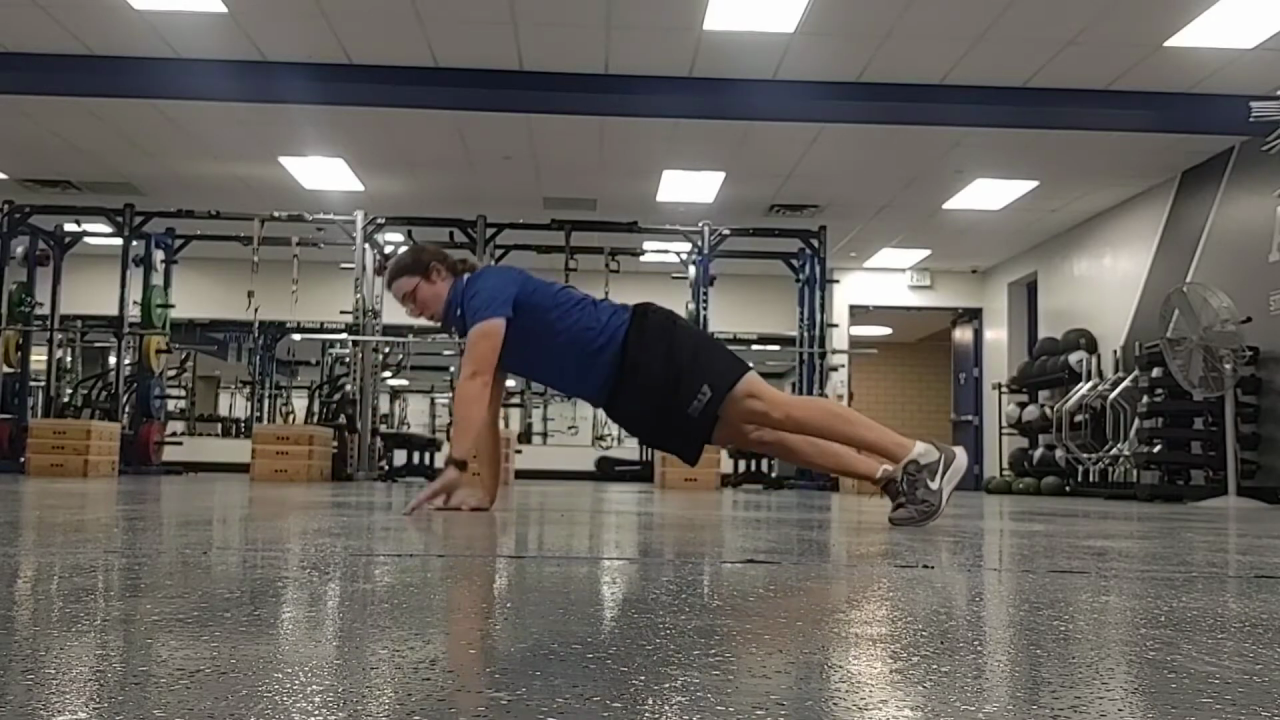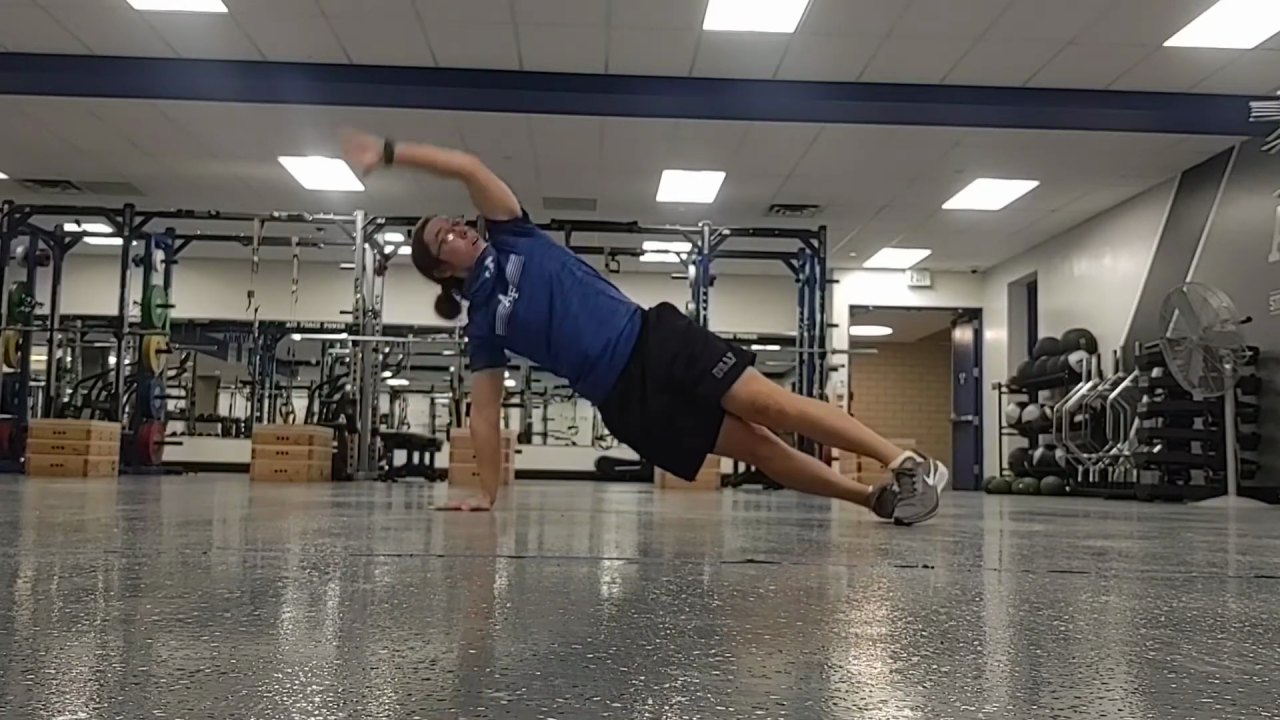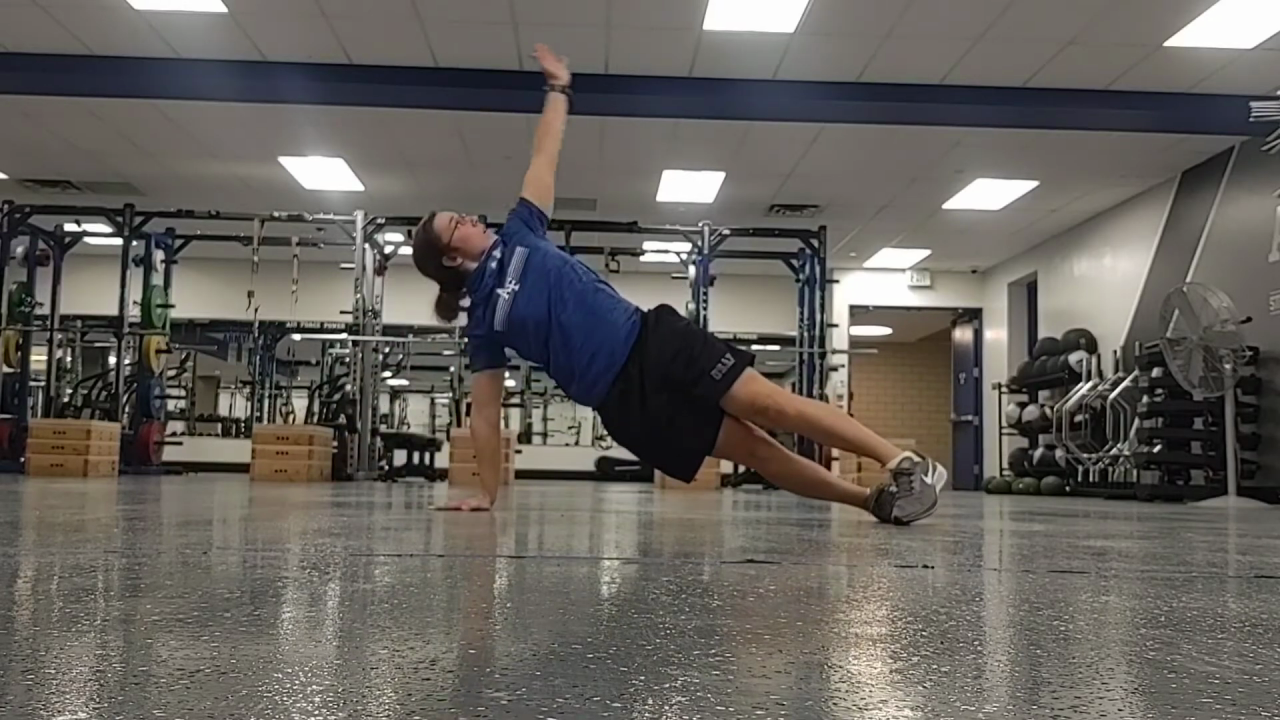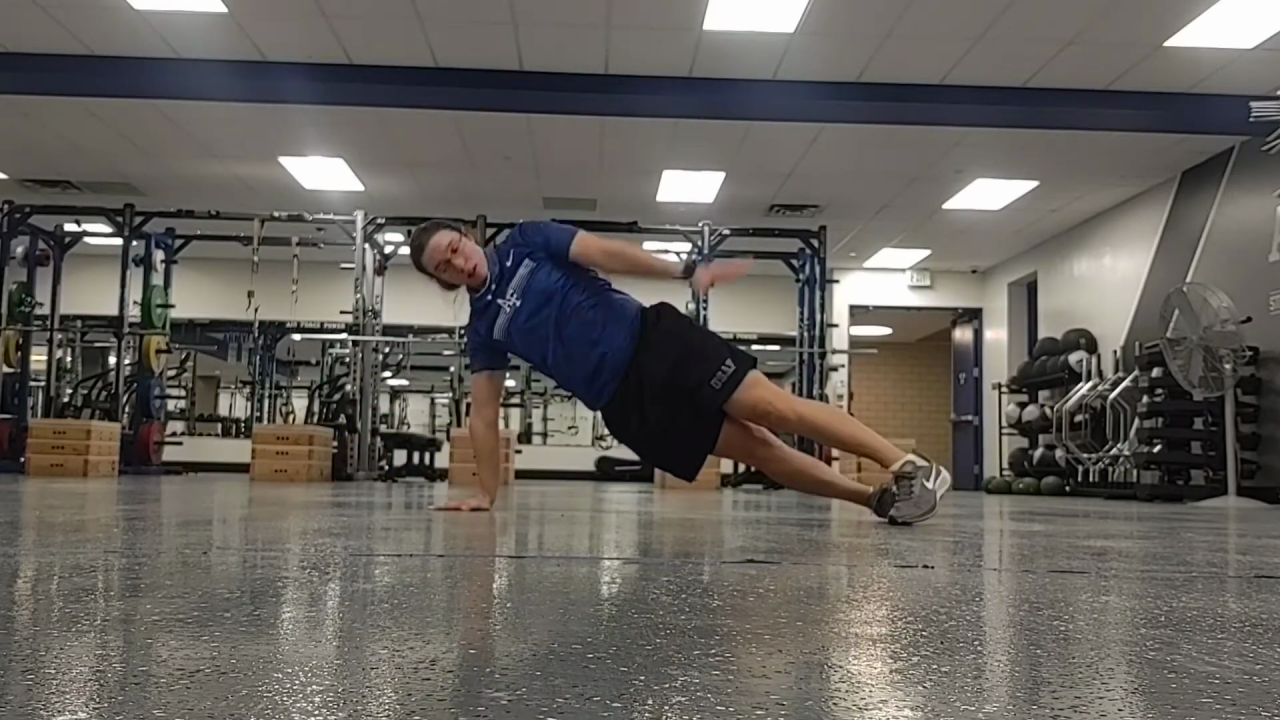
dt=0.5s
person 1, frame 1
left shoulder: (488, 281)
right shoulder: (474, 330)
left elbow: (475, 379)
right elbow: (487, 409)
left wrist: (455, 467)
right wrist: (486, 491)
left hip: (646, 345)
right hip: (628, 396)
left knee: (769, 410)
right knee: (753, 436)
left ankle: (922, 457)
right ankle: (891, 478)
person 1, frame 2
left shoulder: (514, 240)
right shoulder: (484, 325)
left elbow: (468, 168)
right elbow: (485, 413)
left wrist: (389, 151)
right wrist: (487, 493)
left hip: (655, 339)
right hip: (626, 399)
left knee: (770, 405)
right knee: (759, 450)
left ankle: (903, 463)
right ankle: (878, 495)
person 1, frame 3
left shoulder: (517, 238)
right shoulder: (481, 324)
left elbow: (545, 155)
right elbow: (485, 411)
left wrist: (558, 87)
right wrist: (487, 493)
left hip: (655, 342)
right hip: (624, 400)
left knee: (771, 405)
right knee: (754, 450)
left ankle: (904, 465)
right ankle: (875, 499)
person 1, frame 4
left shoulder: (526, 243)
right shoulder: (482, 327)
left elbow: (607, 252)
right elbow: (483, 413)
left wrist: (686, 270)
right wrist: (487, 492)
left hip: (653, 343)
right hip: (623, 404)
left knee: (770, 405)
right knee: (755, 449)
left ankle: (908, 468)
right ankle: (875, 494)
